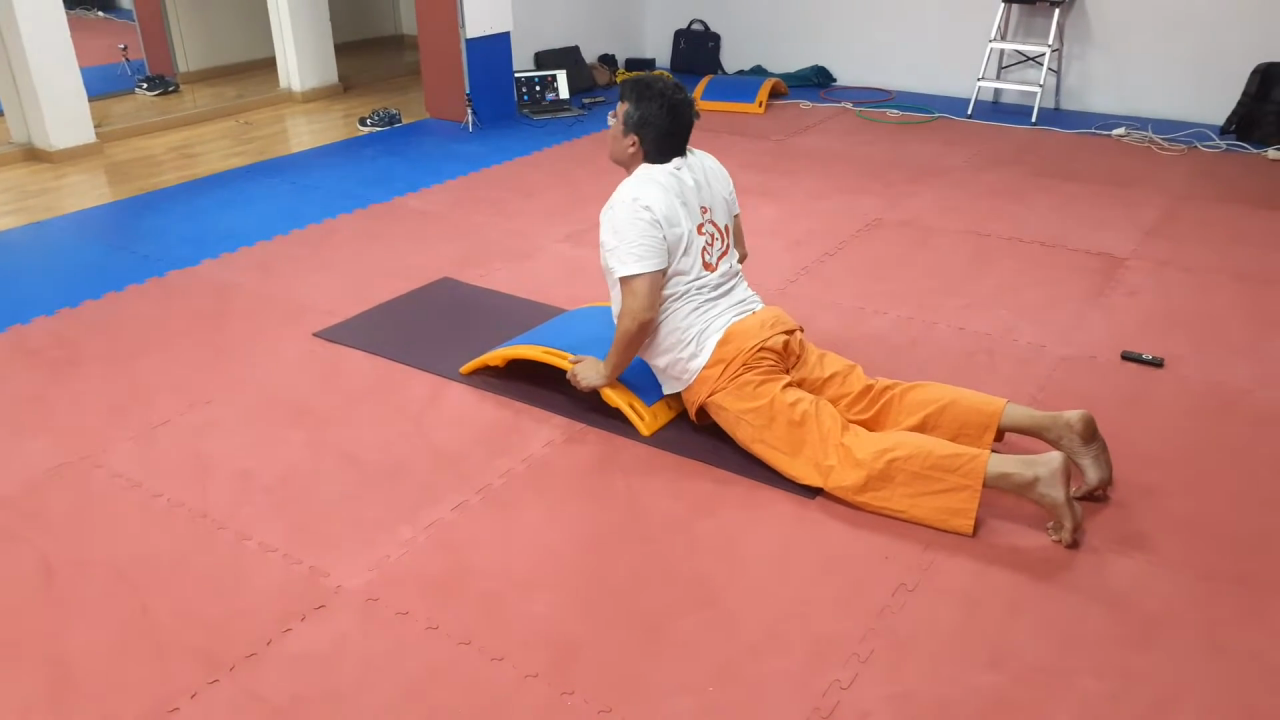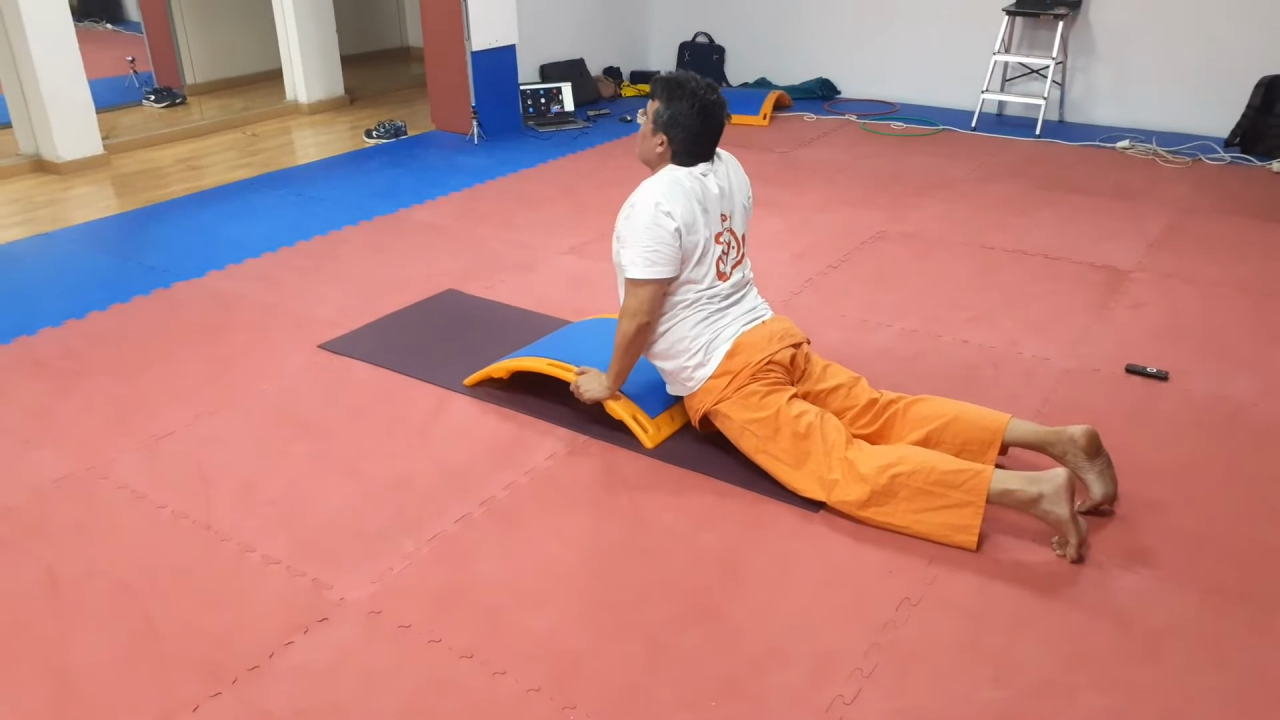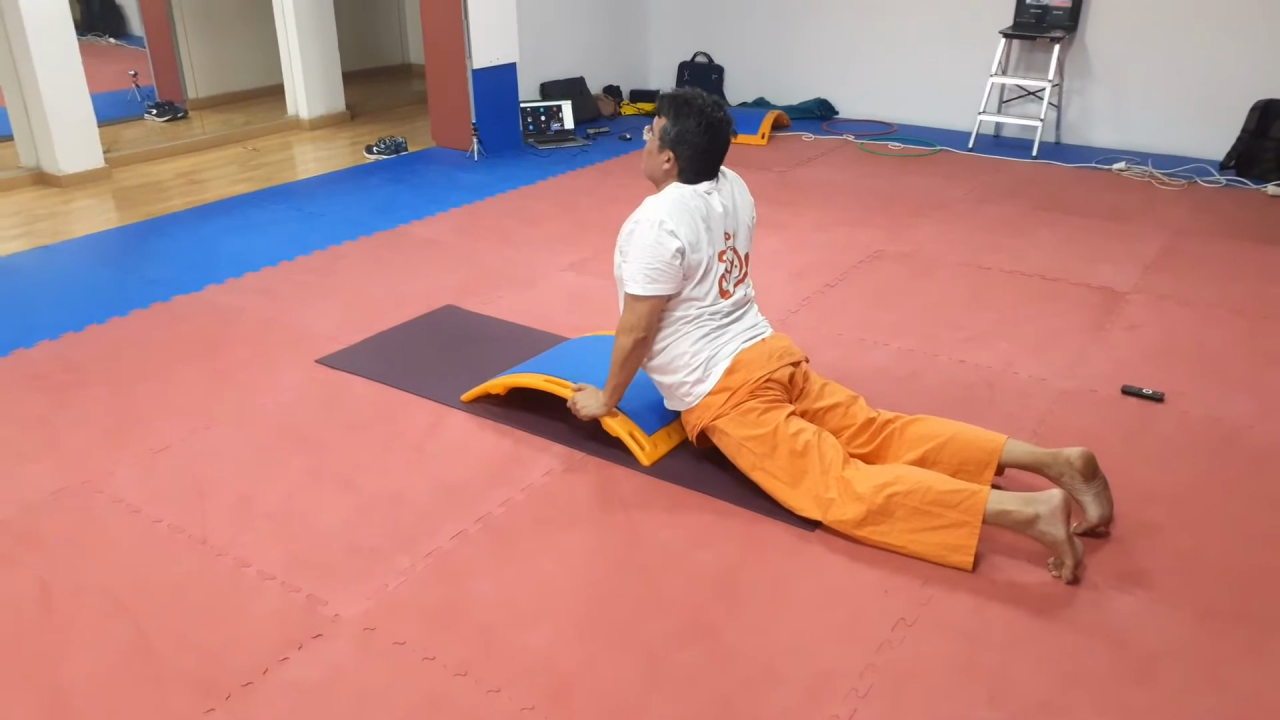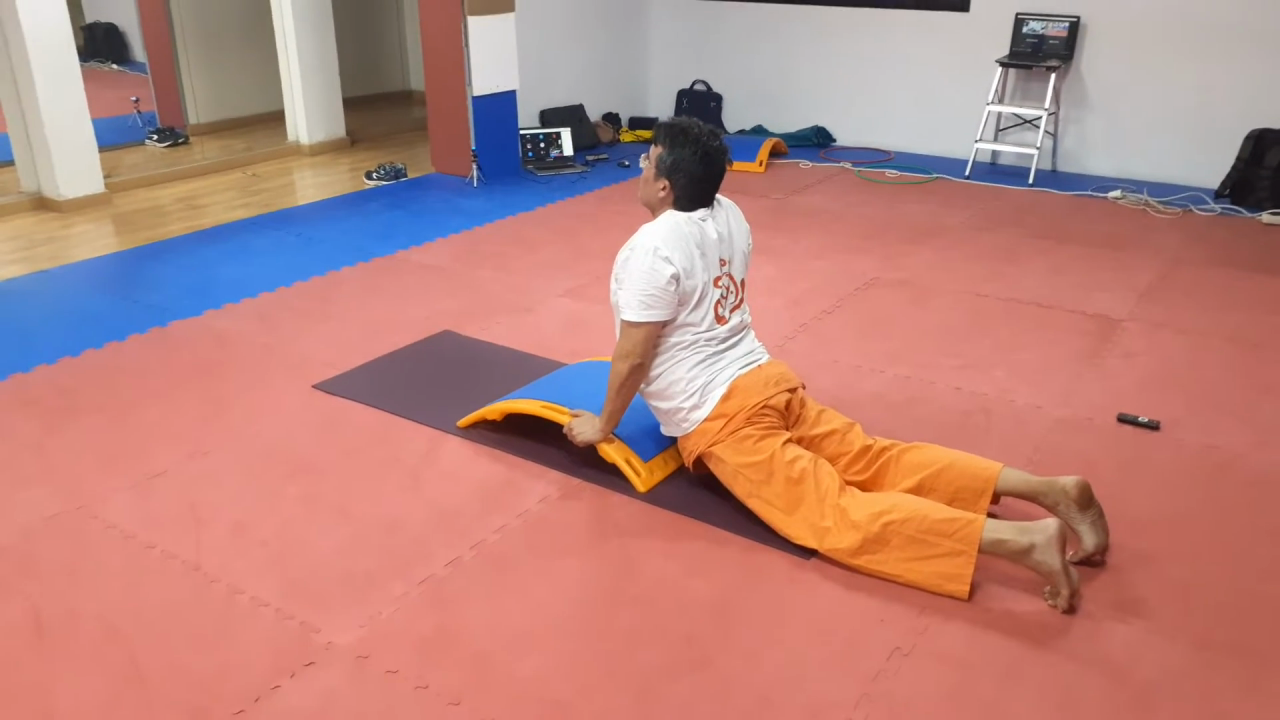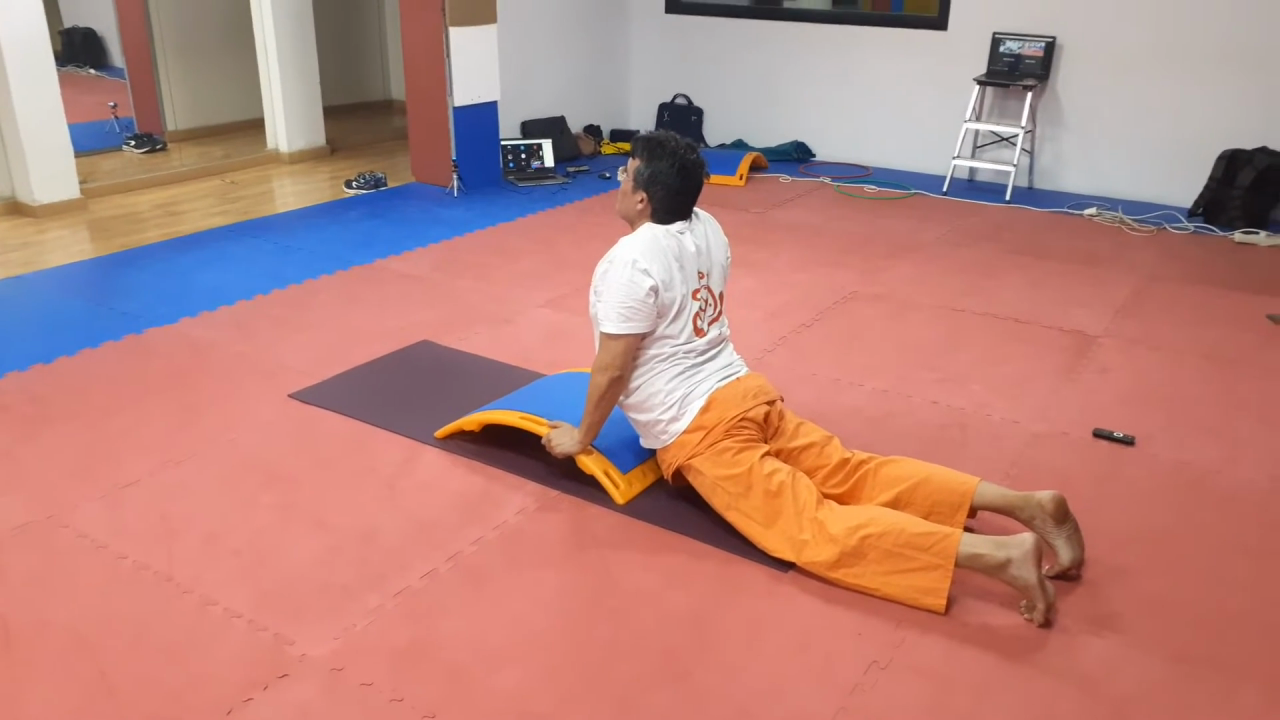
dt=0.5s
person 1, frame 1
left shoulder: (631, 204)
right shoulder: (706, 166)
left elbow: (641, 311)
left wrist: (609, 370)
left hip: (721, 367)
right hip: (763, 327)
left knee: (842, 457)
right knee: (881, 403)
left ankle: (1028, 472)
right ankle: (1053, 424)
person 1, frame 2
left shoulder: (650, 206)
right shoulder: (727, 169)
left elbow: (639, 315)
left wrist: (610, 382)
left hip: (726, 374)
right hip: (769, 336)
left knee: (845, 471)
right knee: (885, 416)
left ankle: (1032, 490)
right ankle: (1059, 439)
person 1, frame 3
left shoulder: (654, 223)
right shoulder: (731, 188)
left elbow: (636, 330)
left wrist: (606, 399)
left hip: (724, 391)
right hip: (768, 354)
left knee: (840, 487)
right knee: (881, 435)
left ankle: (1029, 510)
right ankle: (1055, 461)
person 1, frame 4
left shoulder: (649, 250)
right shoulder: (727, 215)
left elbow: (632, 356)
left wrist: (603, 425)
left hip: (721, 418)
right hip: (764, 380)
left knee: (837, 517)
right knee: (878, 462)
left ankle: (1024, 540)
right ankle: (1051, 489)
person 1, frame 5
left shoulder: (628, 262)
right shoulder: (706, 228)
left elbow: (612, 368)
left wrist: (582, 437)
left hip: (699, 430)
right hip: (744, 393)
left knee: (813, 529)
right knee: (855, 475)
left ankle: (1001, 553)
right ankle: (1027, 504)
